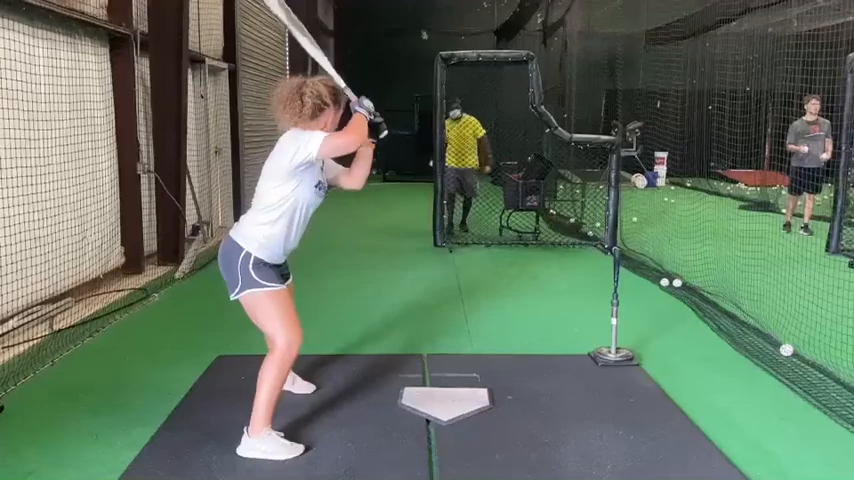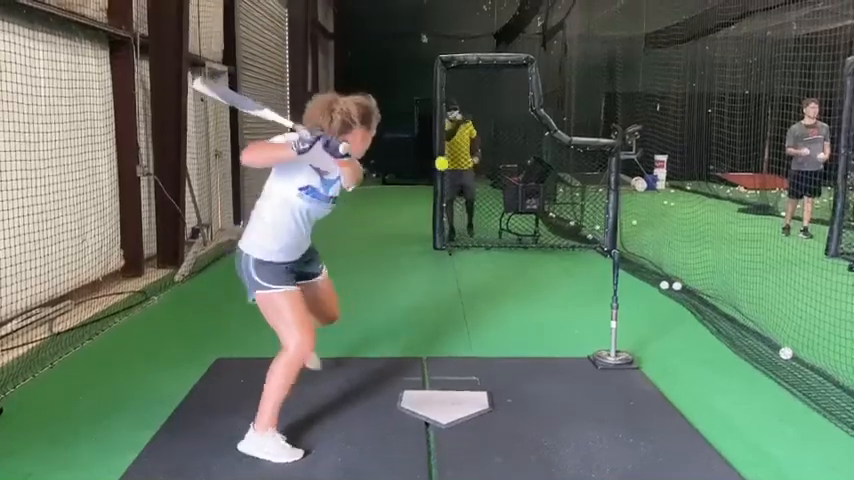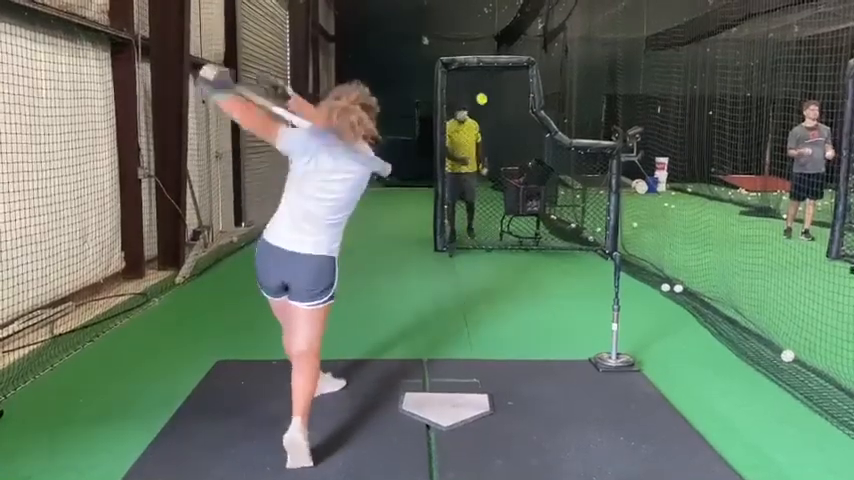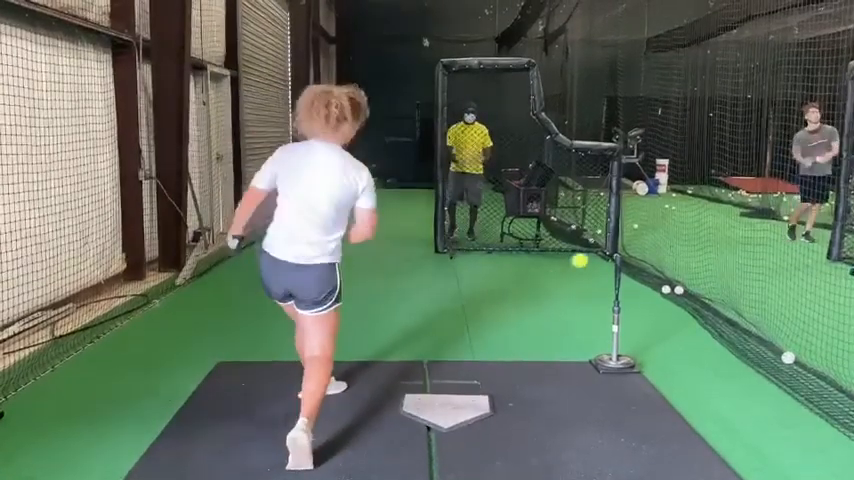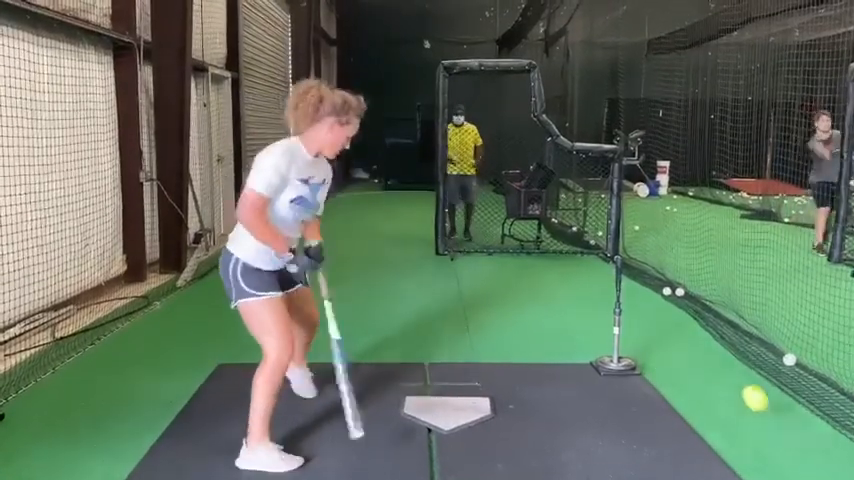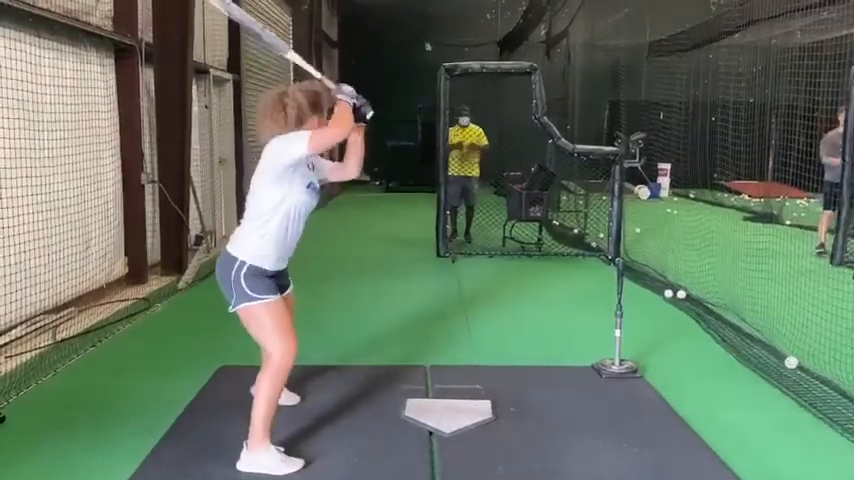
dt=0.7s
person 1, frame 1
left shoulder: (315, 156)
right shoulder: (297, 141)
left elbow: (354, 180)
right elbow: (349, 140)
left wrist: (370, 137)
right wrist: (362, 113)
left hip: (268, 255)
right hip: (247, 256)
left knee: (282, 324)
right knee: (288, 338)
left ankle: (282, 375)
right ankle: (257, 436)
person 1, frame 2
left shoulder: (341, 159)
right shoulder: (299, 143)
left elbow: (354, 178)
right elbow: (248, 156)
left wrist: (339, 154)
right wrist: (298, 146)
left hip: (299, 253)
right hip: (262, 259)
left knee: (328, 314)
right knee: (298, 343)
right ankle: (261, 434)
person 1, frame 3
left shoulder: (313, 145)
right shoulder: (364, 159)
left elbow: (264, 125)
right elbow: (327, 126)
left wrist: (222, 90)
right wrist: (295, 98)
left hip: (272, 252)
right hip: (317, 262)
left knee: (293, 332)
right knee: (306, 349)
left ankle: (311, 380)
right ankle: (298, 426)
person 1, frame 4
left shoulder: (286, 155)
right shoulder: (358, 173)
left elbow: (250, 200)
right elbow: (365, 232)
left wrist: (234, 233)
left hip: (274, 262)
right hip: (318, 271)
left knee: (307, 327)
right knee: (319, 354)
left ankle: (317, 383)
right ankle: (303, 427)
person 1, frame 5
left shoulder: (323, 169)
right shoulder: (278, 157)
right elbow: (248, 213)
left wrist: (313, 242)
right wrist: (289, 250)
left hip: (282, 264)
right hip: (247, 264)
left knee: (310, 322)
right knee: (278, 350)
left ankle: (297, 366)
right ankle: (255, 447)
person 1, frame 6
left shoulder: (307, 160)
right shoulder: (284, 147)
left elbow: (349, 170)
right elbow: (337, 132)
left wrist: (359, 122)
right wrist: (344, 100)
left hip: (271, 265)
right hip: (245, 267)
left knee: (282, 334)
right knee: (282, 351)
left ankle: (266, 385)
right ankle: (256, 450)
person 2, frame 1
left shoulder: (825, 124)
right shoulder: (796, 125)
left elbow: (828, 141)
right elbow: (789, 146)
left wrist: (828, 153)
right wrist: (798, 148)
left hip: (816, 166)
right hip: (799, 165)
left knee: (811, 195)
right knee: (794, 195)
left ankle: (805, 225)
right ankle: (787, 222)
person 2, frame 2
left shoulder: (824, 127)
right shoulder: (795, 129)
left elbow: (827, 145)
right elbow: (788, 149)
left wrist: (826, 155)
right wrist: (799, 152)
left hip: (816, 169)
right hip: (798, 169)
left knee: (810, 199)
right knee: (793, 199)
left ankle: (805, 228)
right ankle: (786, 225)
person 2, frame 3
left shoulder: (825, 130)
right shoulder: (796, 131)
left elbow: (828, 148)
right elbow: (789, 152)
left wrist: (831, 153)
right wrist: (800, 152)
left hip: (818, 172)
right hip: (800, 171)
left knee: (811, 201)
right knee: (795, 201)
left ankle: (806, 230)
right ankle: (788, 227)
person 2, frame 4
left shoulder: (830, 130)
right shoulder: (800, 136)
left elbow: (836, 149)
right elbow: (796, 156)
left wrist: (827, 156)
right wrist: (803, 160)
left hip: (824, 175)
right hip: (807, 175)
left knee: (817, 205)
right knee: (806, 204)
left ankle: (807, 232)
right ankle: (792, 225)
person 2, frame 5
left shoulder: (839, 136)
right shoulder: (813, 142)
right elbow: (819, 150)
right wrist: (824, 153)
left hip: (836, 181)
right hip: (819, 181)
left knee: (830, 210)
right knee: (823, 210)
left ankle: (823, 232)
right ankle: (818, 243)
person 2, frame 6
right shoulder: (829, 138)
right elbow: (824, 159)
right wrist: (841, 161)
right hip: (832, 181)
right knee: (828, 213)
right ankle: (821, 243)
person 3, frame 1
left shoulder: (472, 121)
right shoulder: (446, 124)
left elbow: (483, 139)
left wrist: (487, 159)
left hip: (469, 166)
right hip: (451, 166)
left knee: (468, 196)
right knee: (450, 194)
left ankle: (463, 221)
right ankle: (450, 223)
person 3, frame 2
left shoulder: (467, 122)
right shoulder: (443, 124)
left elbow: (474, 138)
right elbow: (447, 137)
left wrist: (475, 154)
right wrist: (458, 124)
left hip: (467, 166)
right hip: (450, 168)
left knee: (470, 198)
right knee: (449, 200)
left ankle: (470, 224)
right ankle: (451, 229)
person 3, frame 3
left shoulder: (474, 125)
right shoulder: (447, 127)
left elbow: (478, 145)
right elbow: (444, 149)
left wrist: (482, 164)
right wrist: (458, 159)
left hip: (471, 170)
right hip: (453, 170)
left knee: (470, 200)
right knee: (451, 202)
left ankle: (470, 227)
right ankle: (452, 231)
person 3, frame 4
left shoulder: (483, 130)
right shoulder: (454, 129)
left elbow: (488, 149)
right elbow: (448, 148)
left wrist: (484, 158)
right wrist: (452, 157)
left hip: (475, 172)
right hip: (456, 170)
left knee: (474, 203)
right knee: (452, 200)
left ankle: (471, 229)
right ankle: (452, 225)
person 3, frame 5
left shoulder: (472, 129)
right shoulder: (446, 130)
left elbow: (479, 147)
left wrist: (478, 159)
right wrist: (447, 158)
left hip: (469, 171)
right hip: (451, 172)
left knee: (469, 202)
right knee: (451, 201)
left ankle: (467, 229)
right ankle: (452, 228)
person 3, frame 6
left shoulder: (478, 130)
right shoulder: (451, 131)
left elbow: (486, 147)
left wrist: (476, 146)
right wrist: (453, 146)
left hip: (471, 173)
right hip: (454, 173)
left knee: (470, 204)
right knee: (453, 204)
left ankle: (467, 231)
right ankle: (454, 230)
